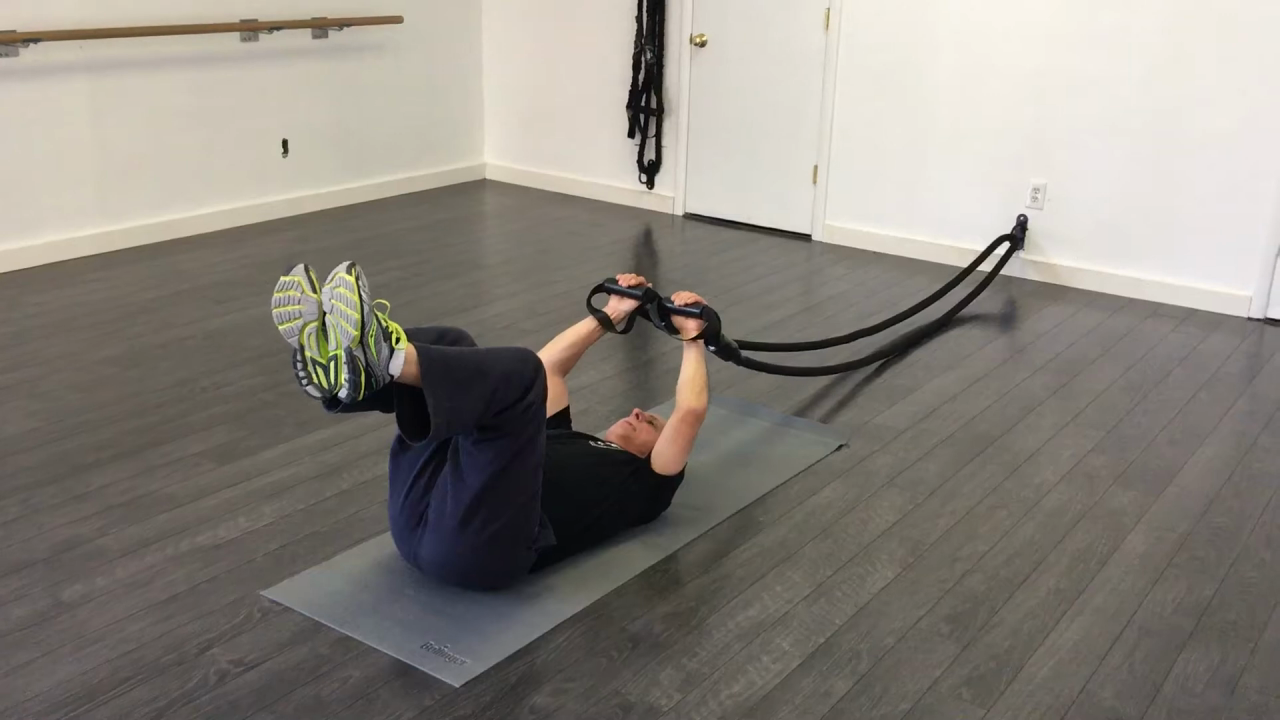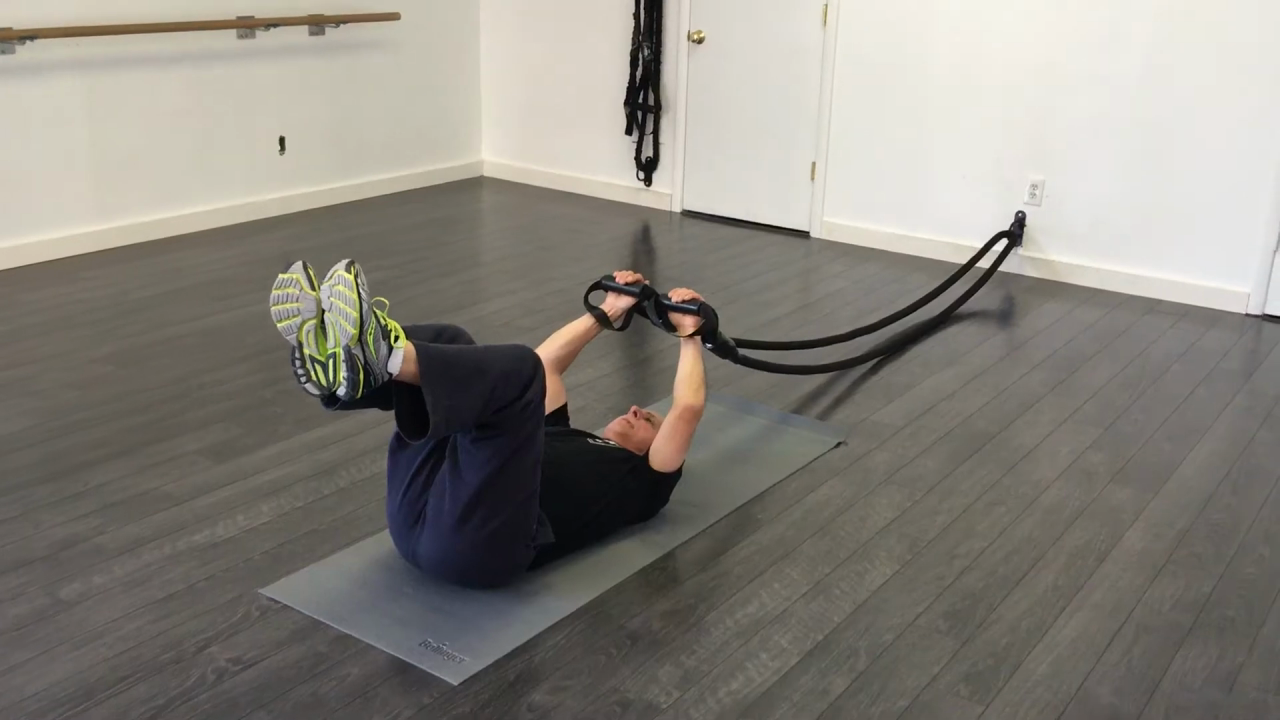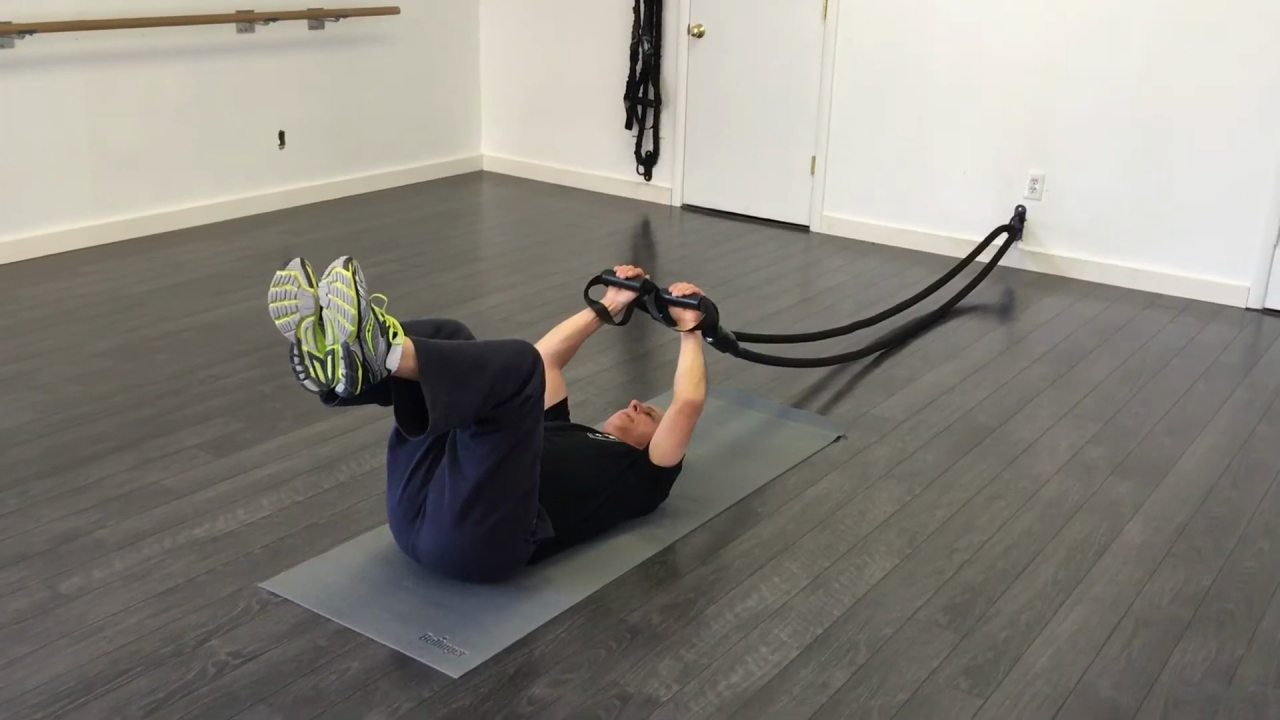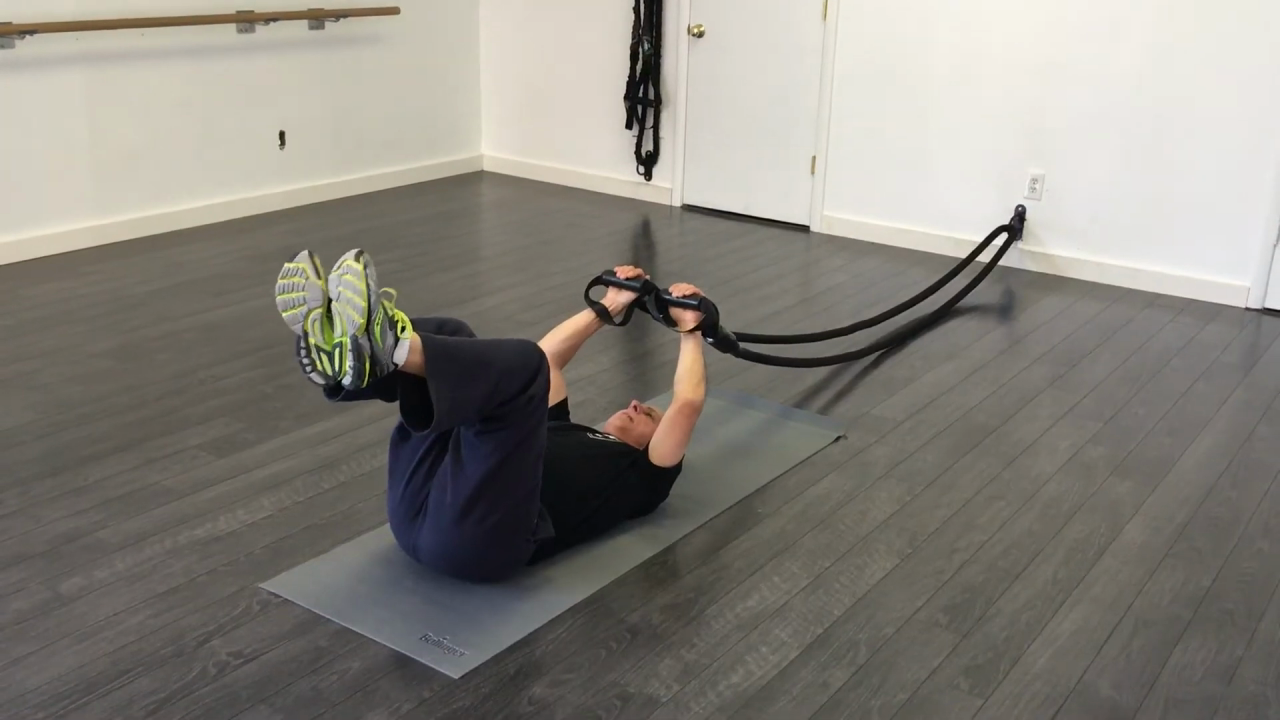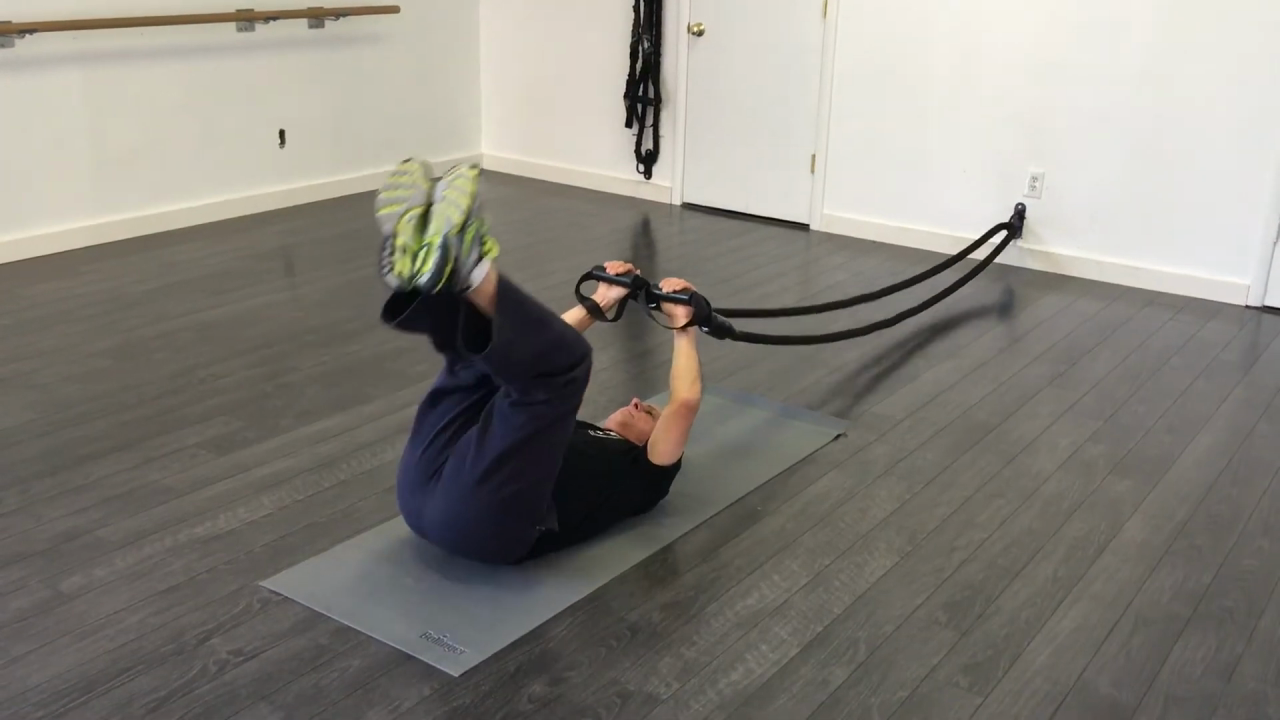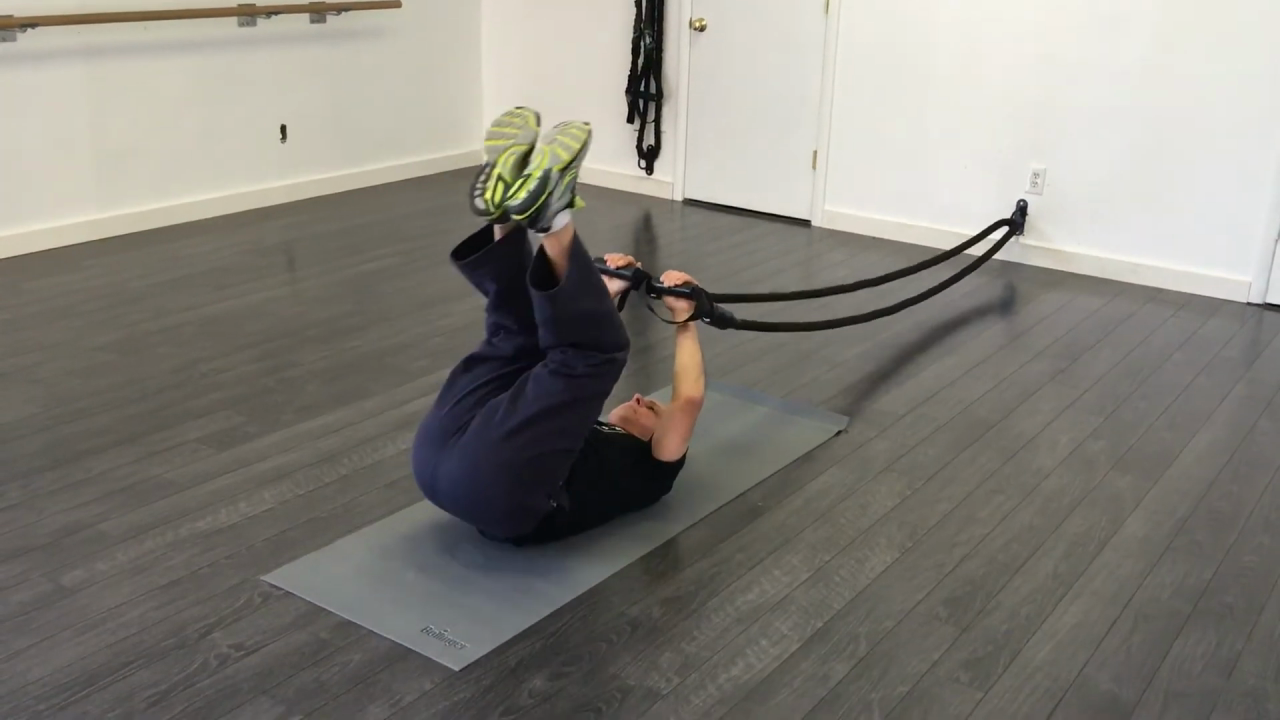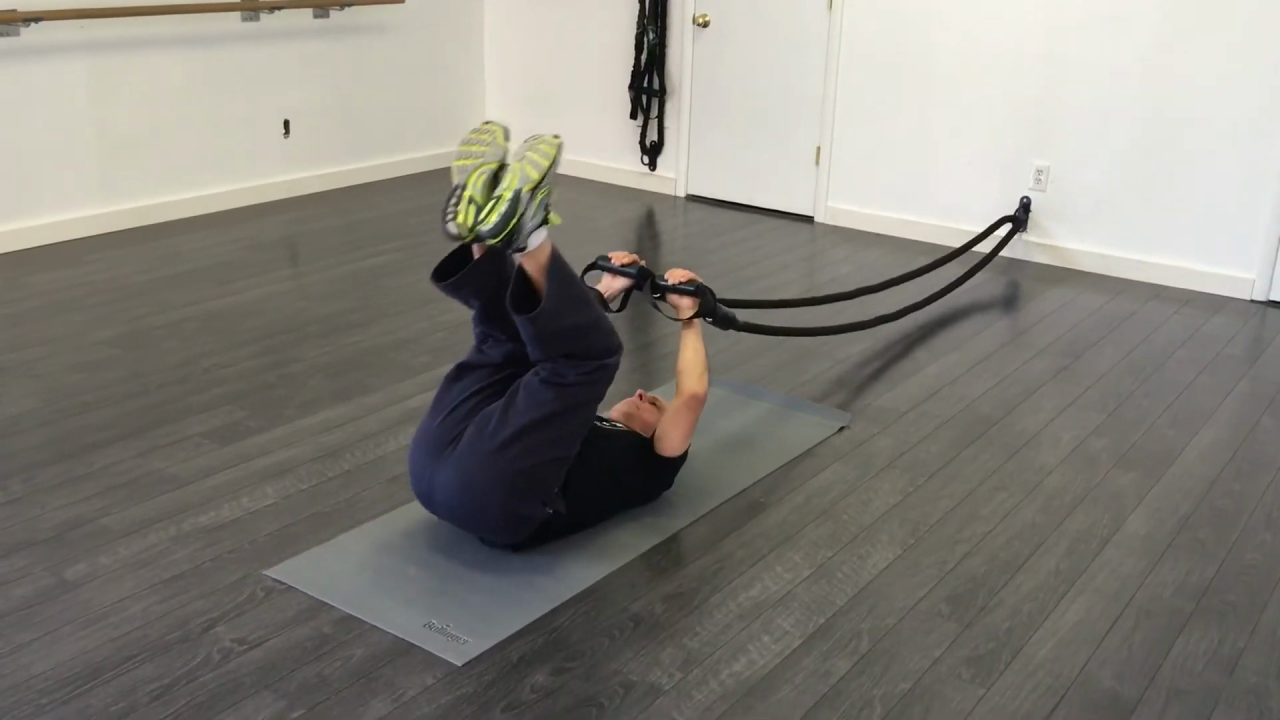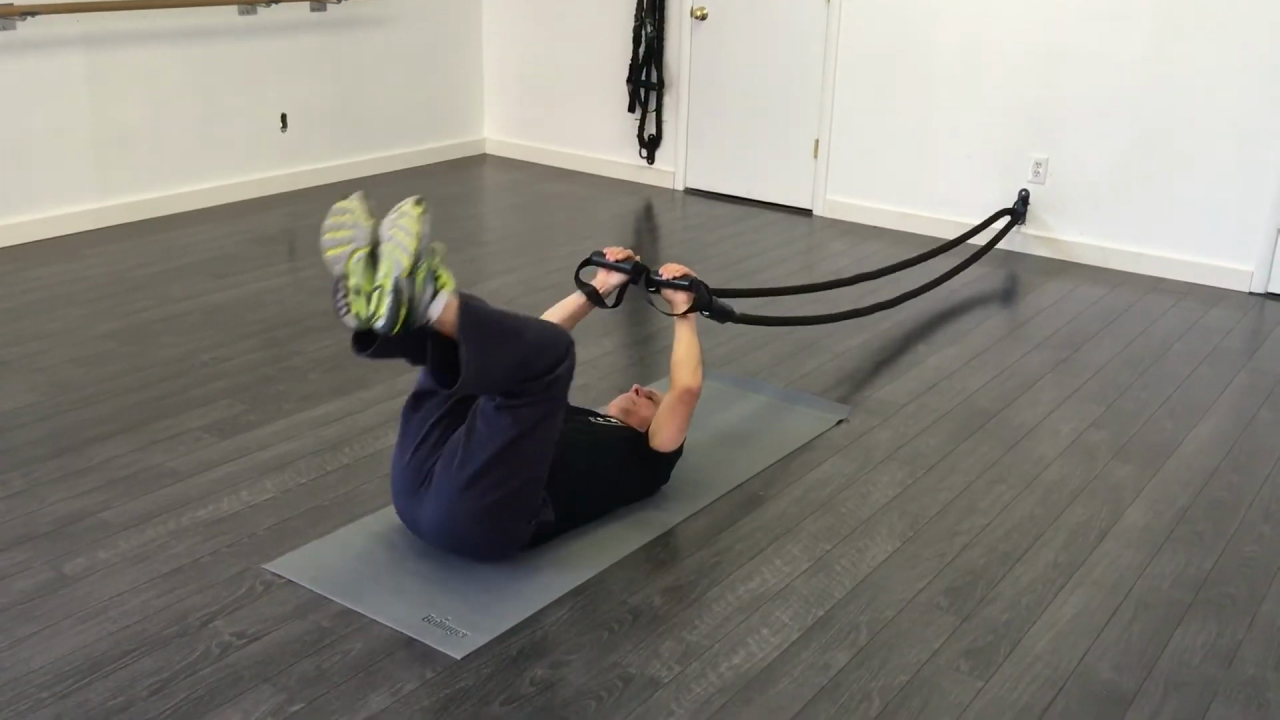
dt=0.4s
person 1, frame 1
left shoulder: (642, 486)
right shoulder: (568, 440)
left elbow: (689, 413)
right elbow: (549, 366)
left wrist: (691, 339)
right wrist: (608, 317)
left hip: (482, 545)
right hip: (419, 519)
left knee: (517, 372)
right knee: (448, 346)
left ankle: (382, 354)
right ankle: (343, 362)
person 1, frame 2
left shoulder: (641, 485)
right shoulder: (566, 436)
left elbow: (687, 410)
right elbow: (547, 362)
left wrist: (688, 335)
right wrist: (606, 314)
left hip: (480, 543)
right hip: (418, 516)
left knee: (517, 369)
right knee: (447, 343)
left ankle: (383, 354)
right ankle: (342, 361)
person 1, frame 3
left shoulder: (641, 478)
right shoulder: (566, 432)
left elbow: (688, 404)
right elbow: (547, 356)
left wrist: (689, 330)
right wrist: (606, 309)
left hip: (480, 538)
right hip: (420, 509)
left knee: (515, 365)
right knee: (447, 340)
left ankle: (379, 352)
right ankle: (339, 356)
person 1, frame 4
left shoulder: (642, 476)
right shoulder: (568, 431)
left elbow: (687, 404)
right elbow: (547, 356)
left wrist: (688, 331)
right wrist: (607, 309)
left hip: (481, 538)
right hip: (419, 510)
left knee: (519, 366)
right knee: (447, 339)
left ankle: (385, 345)
right ankle: (350, 355)
person 1, frame 5
left shoulder: (640, 475)
right shoulder: (575, 436)
left elbow: (684, 403)
right elbow: (539, 344)
left wrist: (683, 327)
right wrist: (598, 303)
left hip: (487, 520)
right hip: (426, 489)
left knee: (560, 358)
left ankle: (466, 268)
right ankle: (429, 270)
person 1, frame 6
left shoulder: (645, 467)
right shoulder: (581, 432)
left elbow: (688, 399)
left wrist: (684, 321)
right wrist: (602, 294)
left hip: (501, 487)
right hip: (440, 459)
left knee: (596, 346)
right knee: (522, 330)
left ankle: (551, 216)
right ankle: (510, 214)
person 1, frame 7
left shoulder: (648, 466)
right shoulder: (584, 424)
left elbow: (692, 395)
right elbow: (560, 324)
left wrist: (689, 319)
right wrist: (600, 294)
left hip: (497, 495)
right hip: (437, 463)
left knee: (592, 346)
right knee: (514, 327)
left ankle: (526, 232)
right ankle: (488, 233)
person 1, frame 8
left shoulder: (644, 460)
right shoulder: (579, 419)
left elbow: (687, 389)
right elbow: (527, 340)
left wrist: (683, 313)
right wrist: (595, 289)
left hip: (481, 512)
left knee: (545, 351)
left ankle: (419, 300)
right ankle: (385, 301)
